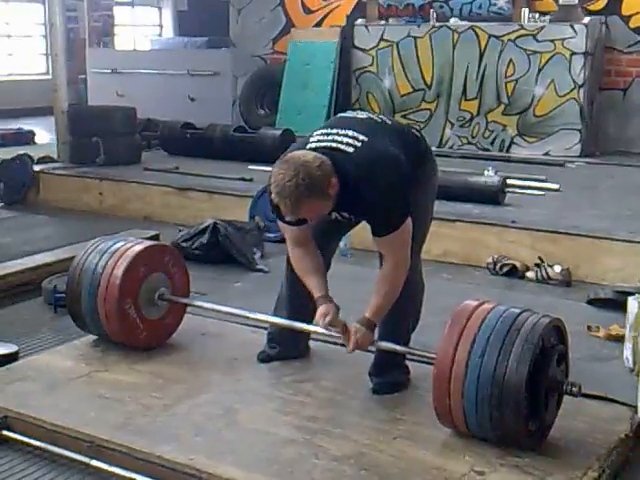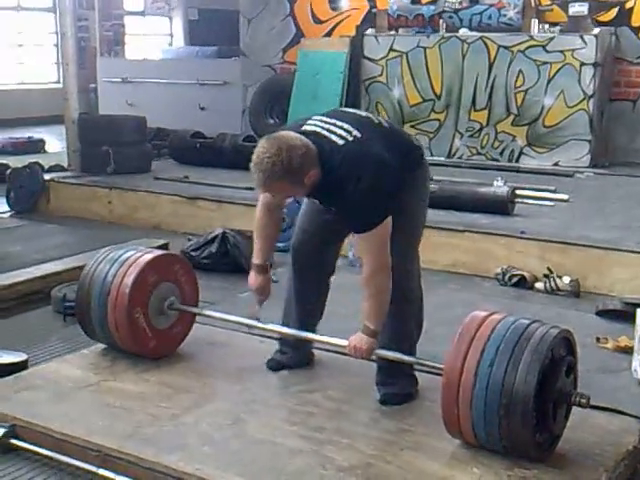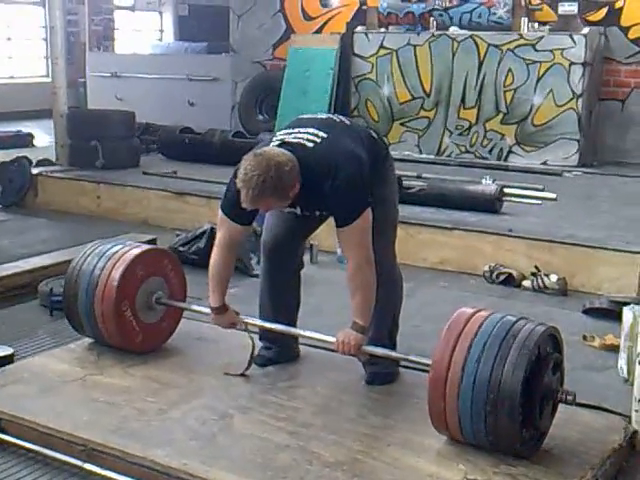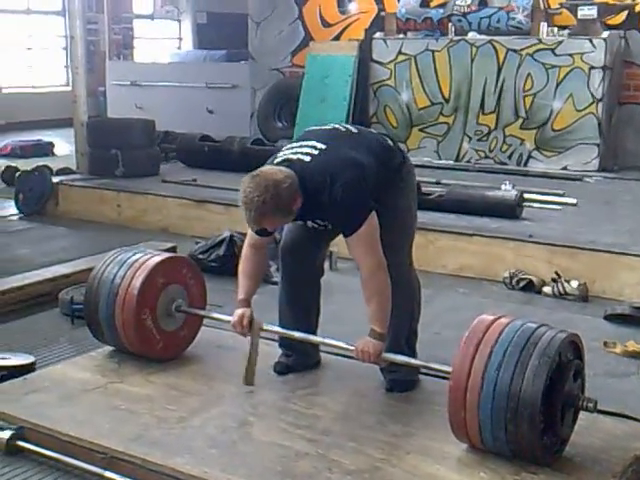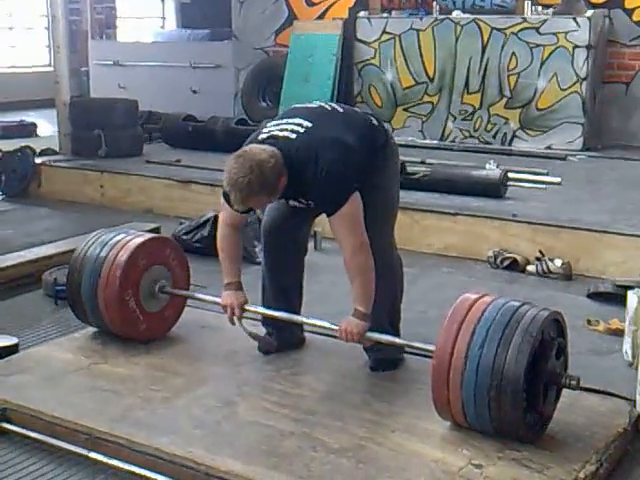
dt=1s
person 1, frame 1
left shoulder: (378, 186)
right shoulder: (288, 183)
left elbow: (396, 262)
right elbow: (299, 246)
left wrist: (368, 322)
right wrist: (322, 300)
left hip: (411, 168)
left knee: (406, 265)
right knee: (302, 255)
left ankle: (390, 363)
right ankle: (287, 340)
person 1, frame 2
left shoulder: (361, 181)
right shoulder: (278, 159)
left elbow: (376, 265)
right elbow: (268, 206)
left wrist: (370, 332)
right wrist: (260, 266)
left hip: (401, 176)
right hip: (334, 173)
left knee: (400, 268)
right knee: (305, 252)
left ankle: (397, 373)
right ankle: (296, 347)
person 1, frame 3
left shoulder: (342, 181)
right shoulder: (248, 179)
left elbow: (359, 260)
right elbow: (225, 242)
left wrist: (359, 327)
right wrist: (217, 306)
left hip: (371, 168)
right hip: (305, 165)
left knee: (379, 259)
right knee: (275, 247)
left ankle: (380, 353)
right ankle: (278, 342)
person 1, frame 4
left shoulder: (341, 192)
right shoulder: (265, 193)
left elbow: (372, 266)
right elbow: (254, 247)
left wrist: (377, 334)
right wrist: (243, 302)
left hip: (389, 176)
left knee: (395, 265)
right knee: (294, 252)
left ankle: (400, 360)
right ankle: (299, 350)
person 1, frame 5
left shoulder: (327, 173)
right shoulder: (246, 170)
left elbow: (355, 246)
right elbow: (229, 224)
left wrist: (360, 314)
right wrist: (232, 285)
left hip: (372, 155)
left knee: (377, 244)
right knee: (276, 231)
right ankle: (282, 329)
